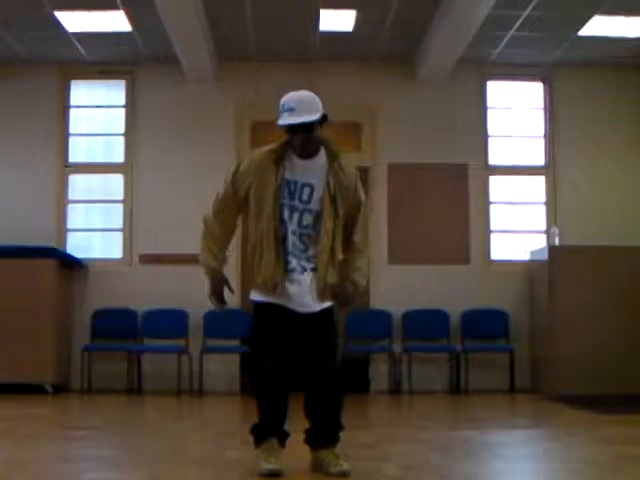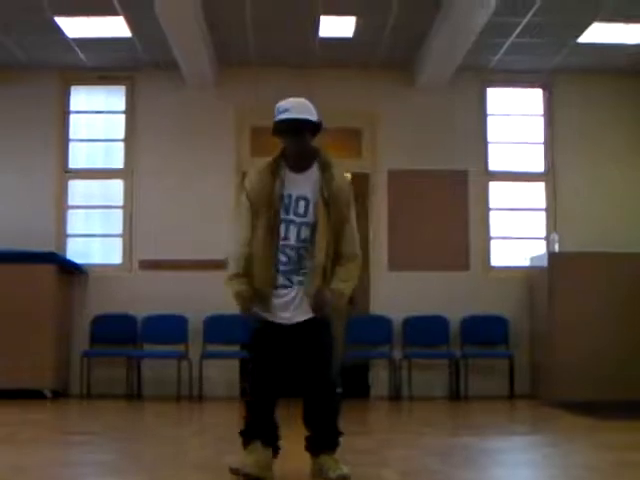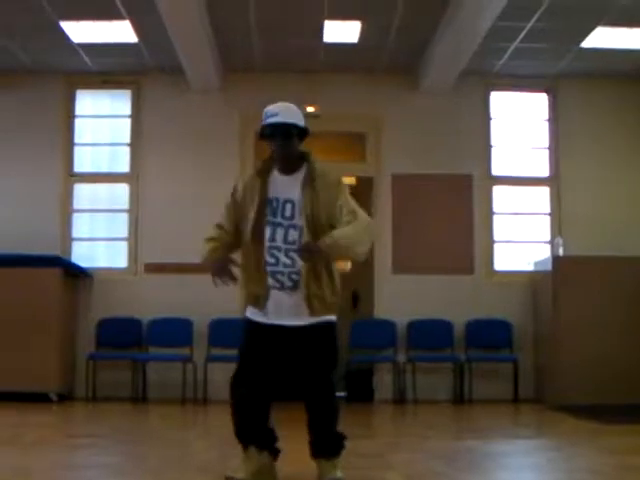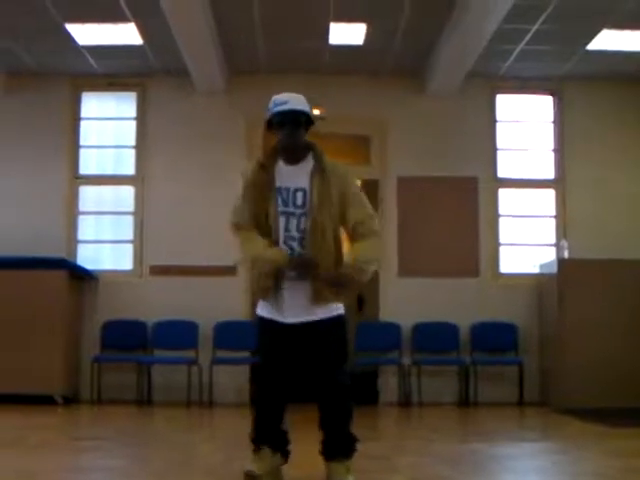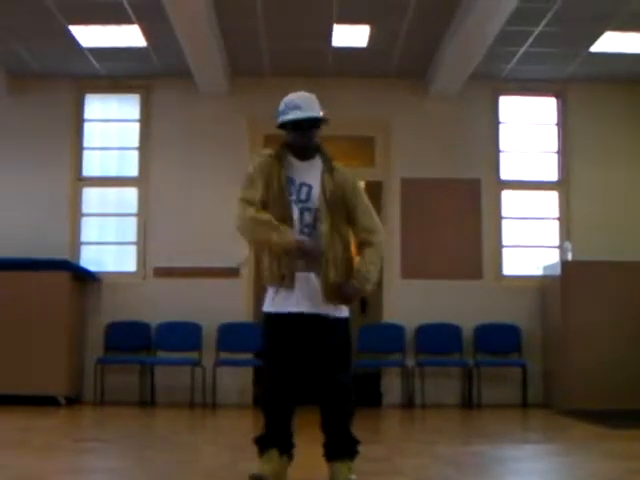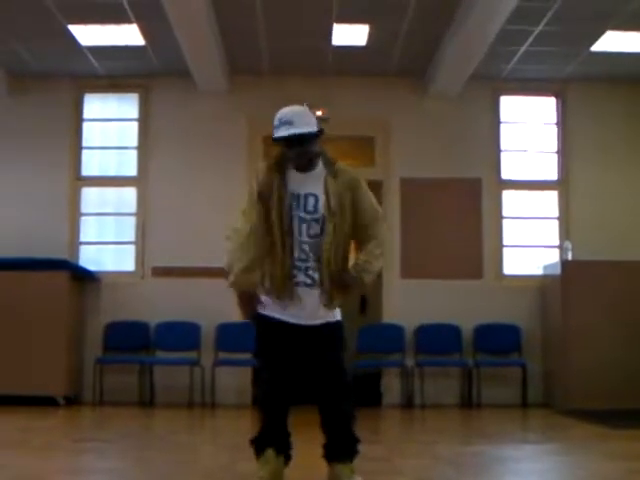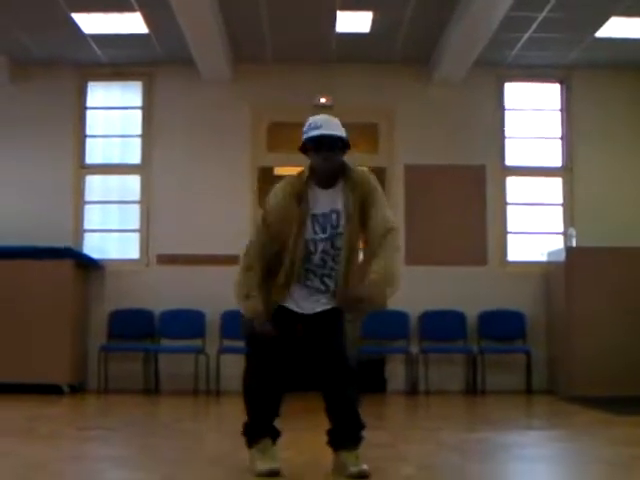
dt=0.2s
person 1, frame 1
left shoulder: (342, 173)
right shoulder: (259, 166)
left elbow: (356, 232)
right elbow: (222, 214)
left wrist: (354, 279)
right wrist: (214, 269)
left hip: (319, 297)
right hip: (271, 294)
left knee: (325, 377)
right knee: (270, 375)
left ankle: (324, 448)
right ankle: (270, 447)
person 1, frame 2
left shoulder: (336, 184)
right shoulder: (259, 180)
left elbow: (348, 249)
right elbow: (245, 239)
left wrist: (336, 293)
right wrist: (241, 287)
left hip: (313, 308)
right hip: (267, 307)
left knee: (322, 386)
right knee: (260, 384)
person 1, frame 3
left shoulder: (326, 184)
right shoulder: (251, 186)
left elbow: (360, 228)
right elbow: (225, 229)
left wrist: (327, 245)
right wrist: (216, 257)
left hip: (314, 313)
right hip: (263, 313)
left knee: (319, 393)
right knee: (247, 389)
person 1, frame 4
left shoulder: (334, 176)
right shoulder: (258, 177)
left elbow: (367, 228)
right elbow: (244, 231)
left wrist: (356, 272)
right wrist: (278, 258)
left hip: (324, 305)
right hip: (275, 306)
left knee: (334, 388)
right knee: (268, 388)
person 1, frame 5
left shoulder: (340, 178)
right shoulder: (266, 167)
left elbow: (370, 232)
right elbow: (249, 214)
left wrist: (362, 280)
right wrist: (291, 242)
left hip: (329, 303)
right hip: (282, 302)
left knee: (335, 388)
right knee: (278, 387)
person 1, frame 6
left shoulder: (344, 181)
right shoulder: (269, 179)
left elbow: (373, 231)
right elbow: (249, 231)
left wrist: (361, 271)
right wrist: (241, 282)
left hip: (324, 310)
right hip: (275, 308)
left knee: (335, 388)
right knee: (274, 390)
person 1, frame 7
left shoulder: (363, 185)
right shoulder: (285, 195)
left elbow: (384, 239)
right elbow: (256, 255)
left wrist: (372, 290)
right wrist: (253, 311)
left hip: (328, 303)
right hip: (280, 301)
left knee: (339, 375)
right knee: (262, 375)
left ankle: (346, 450)
right ankle: (262, 446)
